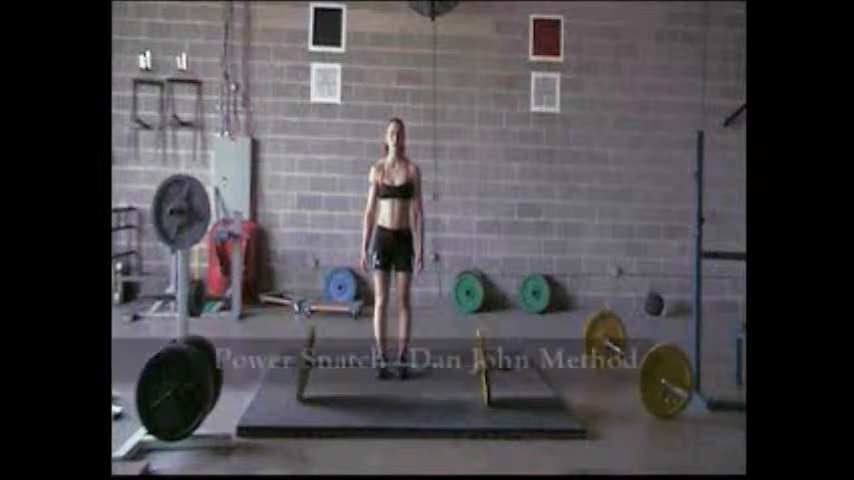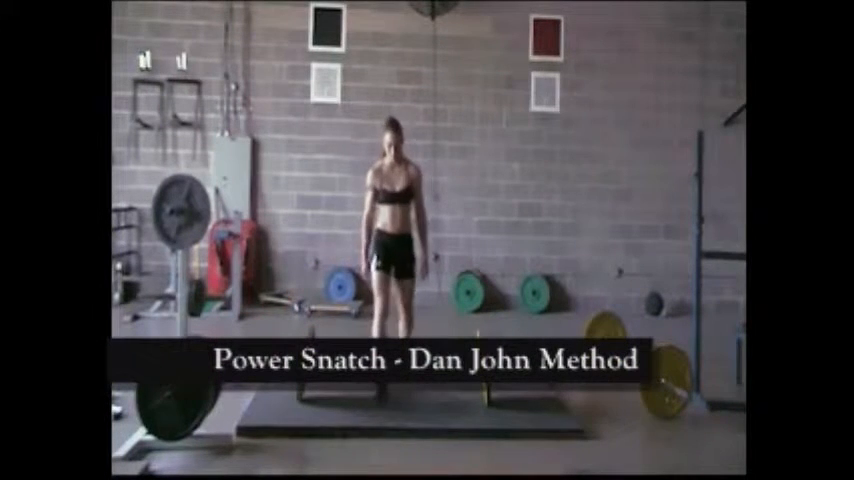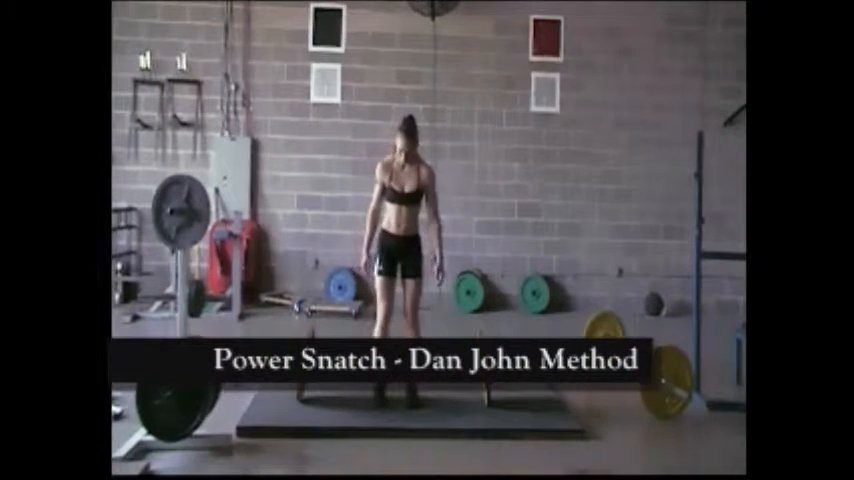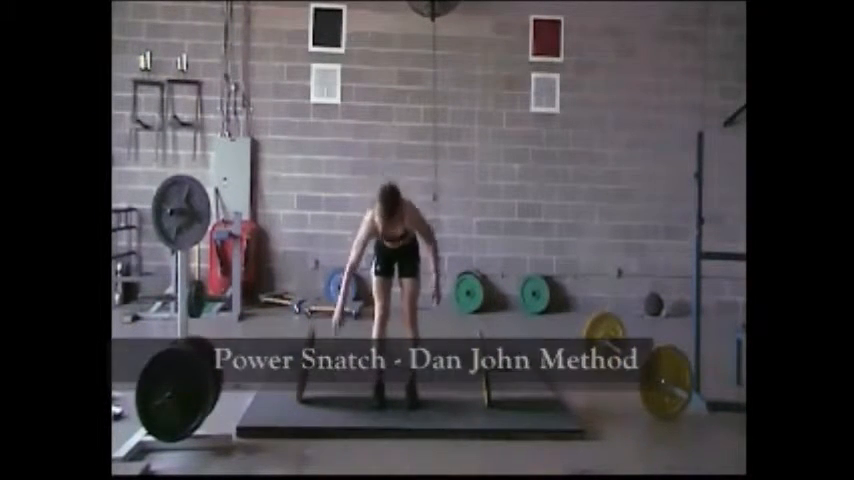
dt=1s
person 1, frame 1
left shoulder: (413, 170)
right shoulder: (377, 169)
left elbow: (418, 211)
right elbow: (370, 210)
left wrist: (420, 248)
right wrist: (364, 248)
left hip: (404, 239)
right hip: (382, 237)
left knee: (403, 301)
right knee: (381, 301)
left ankle: (402, 357)
right ankle: (382, 358)
person 1, frame 2
left shoulder: (413, 171)
right shoulder: (375, 173)
left elbow: (420, 214)
right elbow: (368, 215)
left wrist: (424, 254)
right wrist: (364, 255)
left hip: (405, 243)
right hip: (381, 243)
left knee: (405, 310)
right knee: (380, 310)
person 1, frame 3
left shoulder: (425, 172)
right shoulder: (383, 168)
left elbow: (433, 215)
right elbow: (374, 210)
left wrist: (439, 254)
right wrist: (365, 248)
left hip: (411, 245)
right hip: (386, 243)
left knee: (411, 316)
right knee: (383, 314)
left ankle: (411, 381)
right ankle: (379, 378)
person 1, frame 4
left shoulder: (411, 215)
right shoulder: (370, 219)
left elbow: (432, 243)
right elbow: (352, 262)
left wrist: (436, 279)
right wrist: (340, 305)
left hip: (408, 252)
right hip: (382, 253)
left knee: (409, 317)
right knee: (381, 315)
left ankle: (411, 382)
right ankle: (378, 381)
